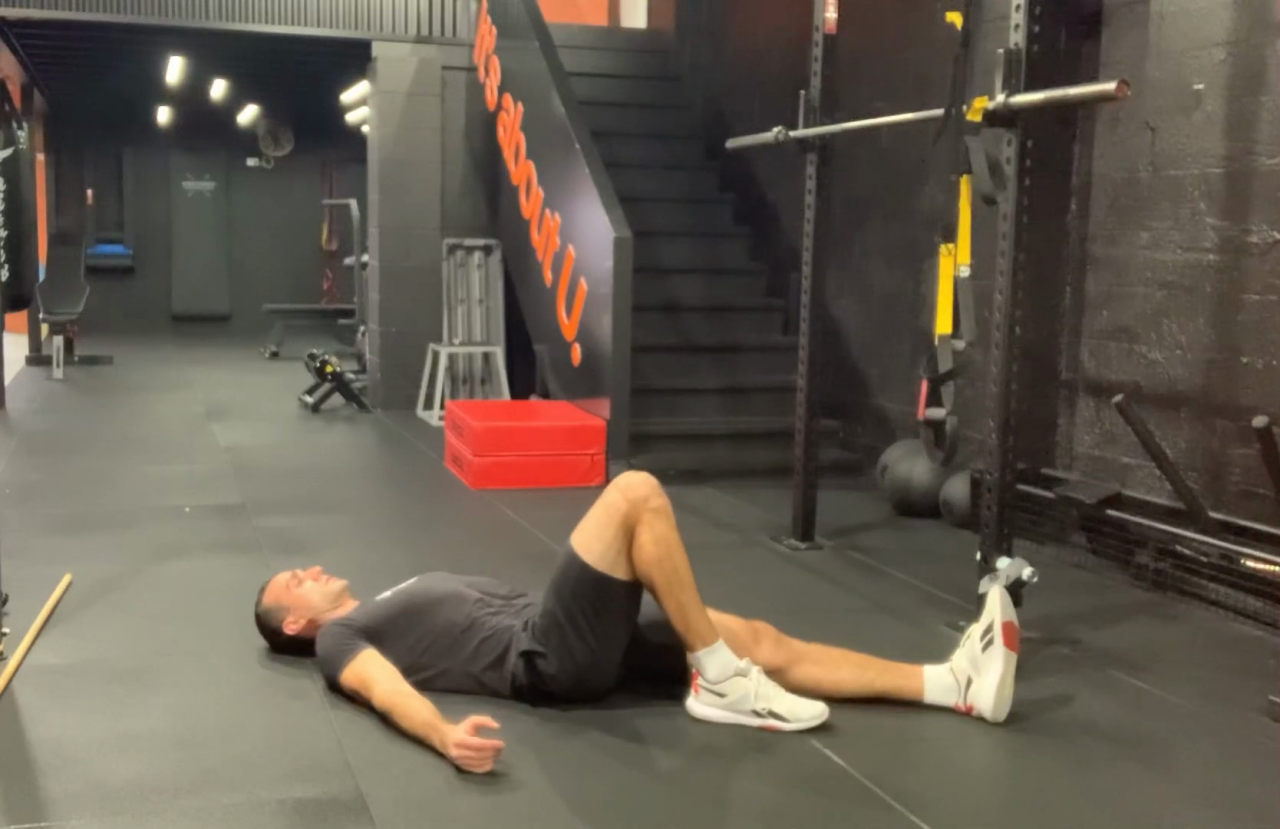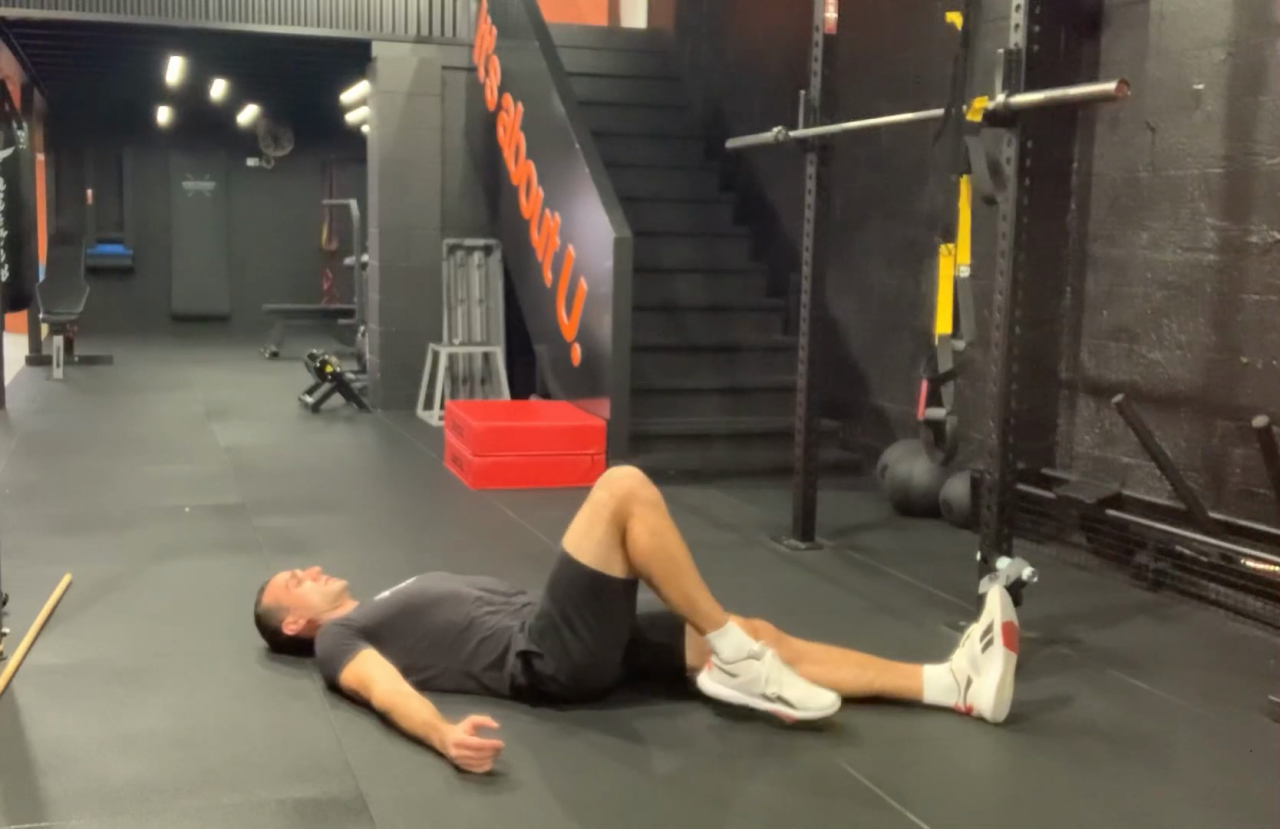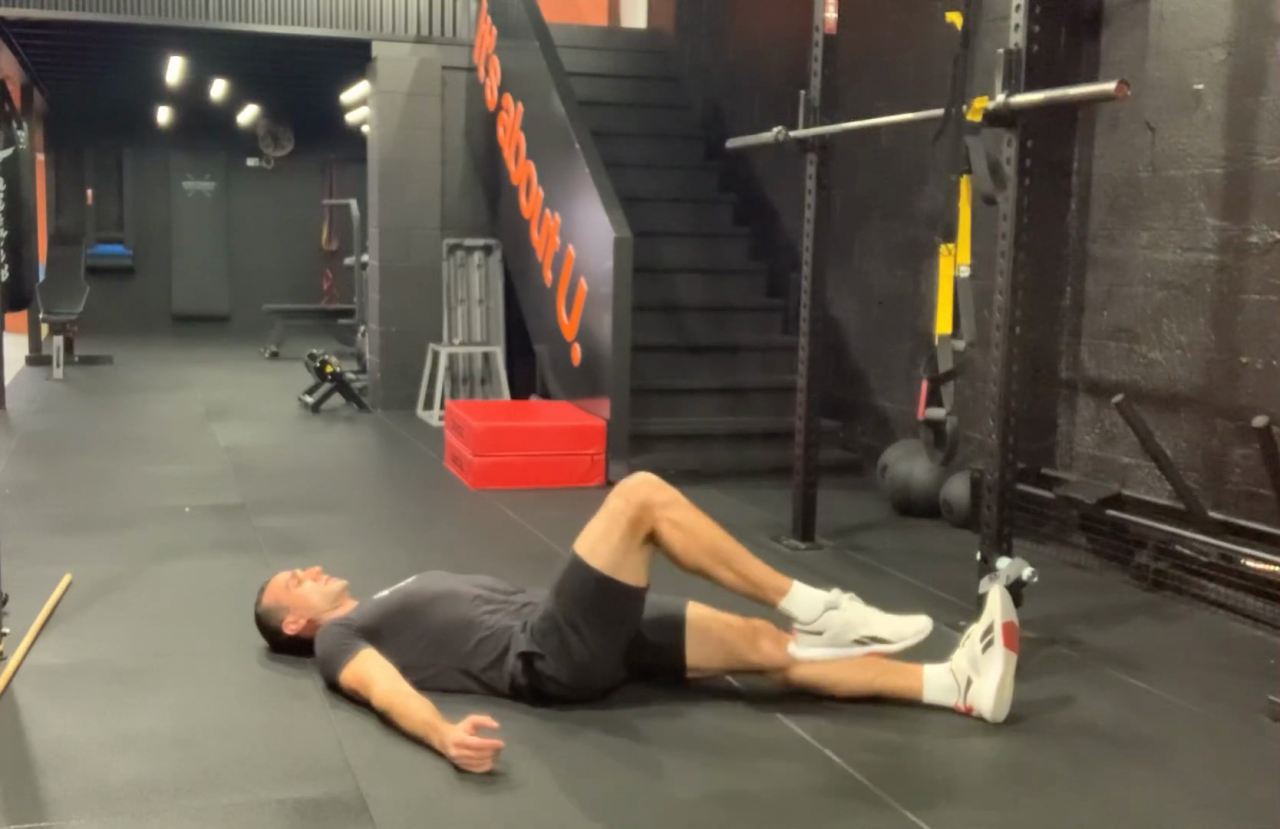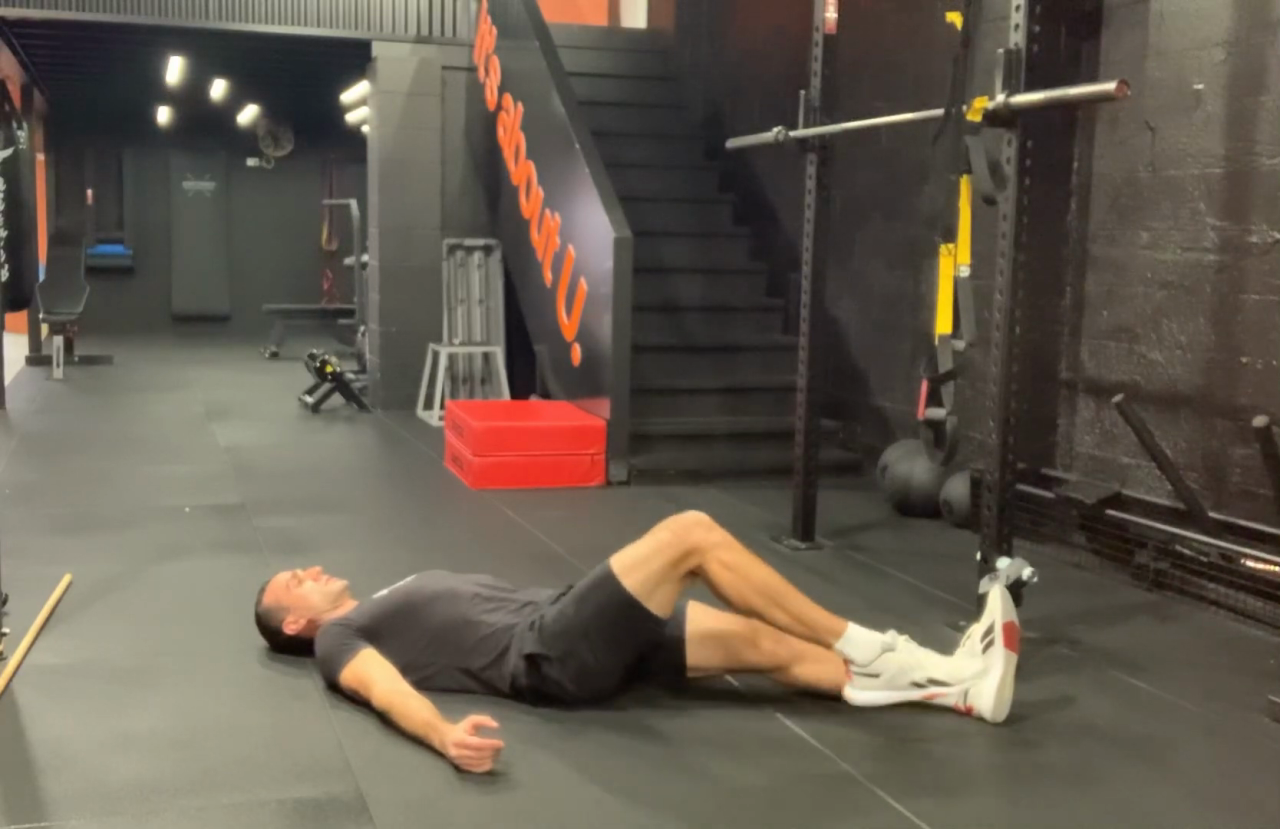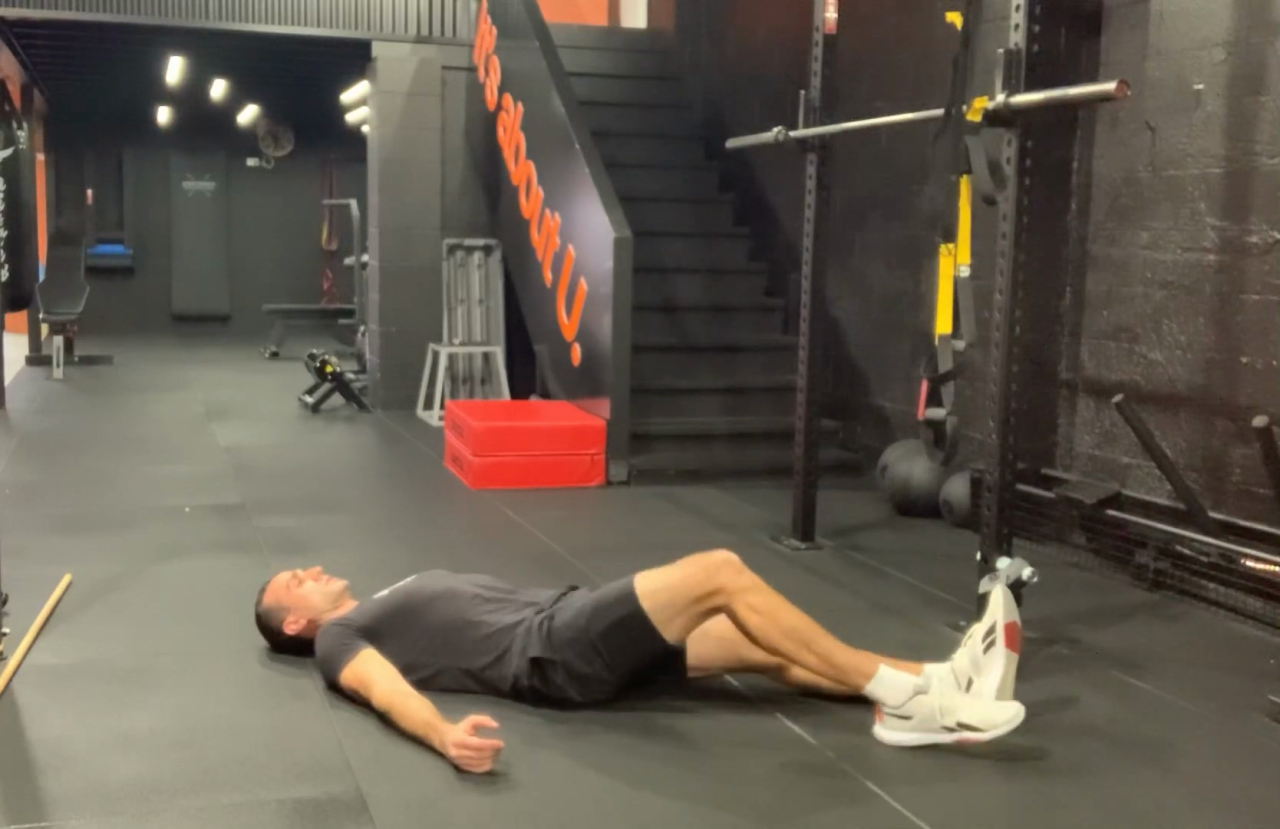
dt=0.3s
person 1, frame 1
left shoulder: (393, 604)
right shoulder: (340, 639)
right elbow: (387, 689)
right wrist: (444, 735)
left hip: (572, 634)
right hip: (549, 656)
left knee: (762, 643)
right knee: (636, 492)
left ankle: (957, 684)
right ankle: (718, 681)
person 1, frame 2
left shoulder: (392, 605)
right shoulder: (339, 641)
right elbow: (387, 688)
right wrist: (444, 733)
left hip: (581, 640)
right hip: (550, 658)
left knee: (755, 643)
right knee: (622, 486)
left ankle: (958, 684)
right ankle: (737, 659)
person 1, frame 3
left shoulder: (390, 603)
right shoulder: (339, 640)
right elbow: (385, 688)
right wrist: (444, 734)
left hip: (574, 633)
right hip: (551, 656)
left knee: (759, 642)
right knee: (642, 493)
left ankle: (957, 684)
right ankle: (815, 615)
person 1, frame 4
left shoulder: (388, 606)
right shoulder: (340, 642)
right elbow: (387, 690)
right wrist: (442, 734)
left hip: (566, 627)
right hip: (554, 657)
left knee: (762, 643)
right knee: (691, 532)
left ankle: (963, 689)
right ankle: (870, 657)
person 1, frame 5
left shoulder: (385, 610)
right shoulder: (339, 640)
right elbow: (385, 689)
right wrist: (444, 735)
left hip: (562, 618)
right hip: (554, 657)
left knee: (760, 646)
right knee: (719, 572)
left ankle: (945, 677)
right ankle: (905, 700)
